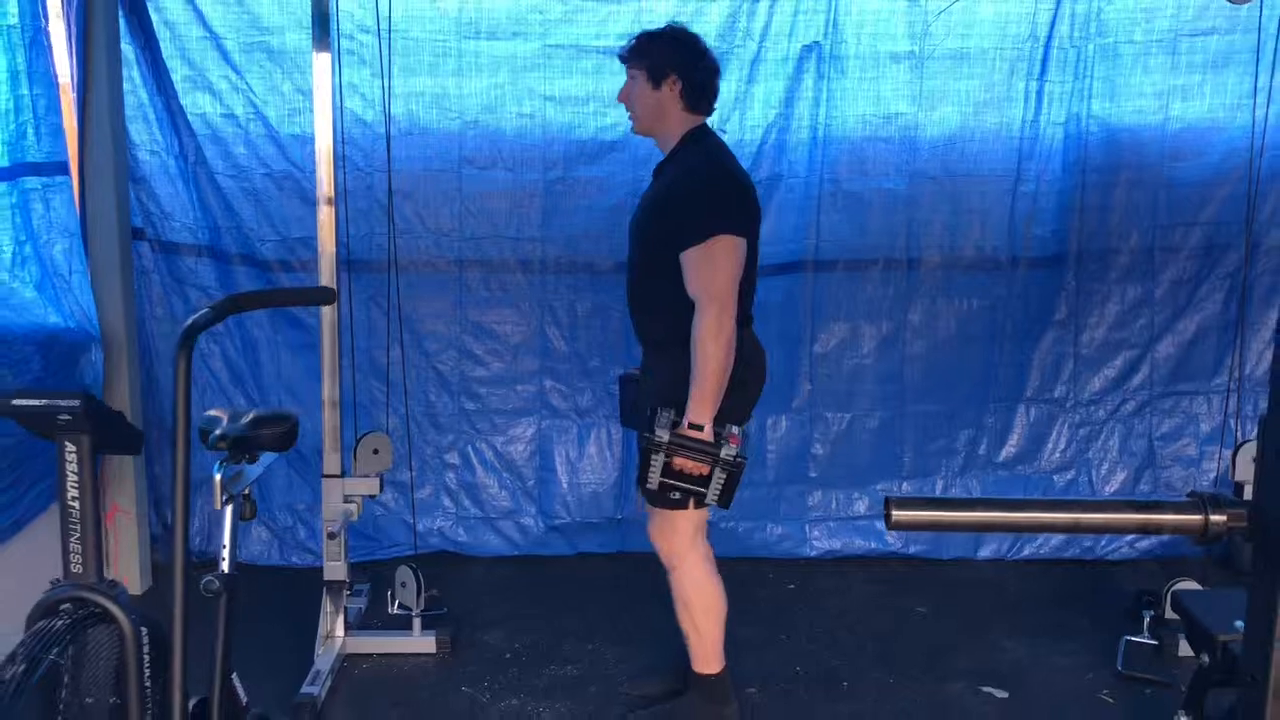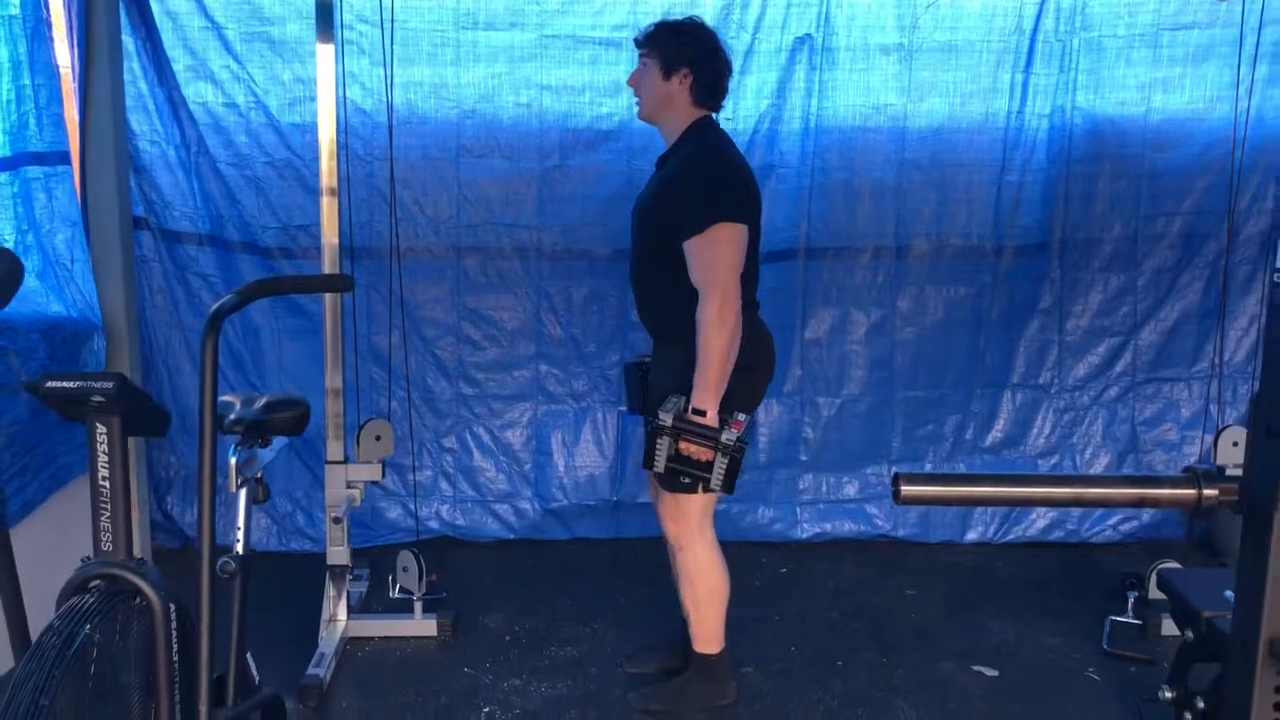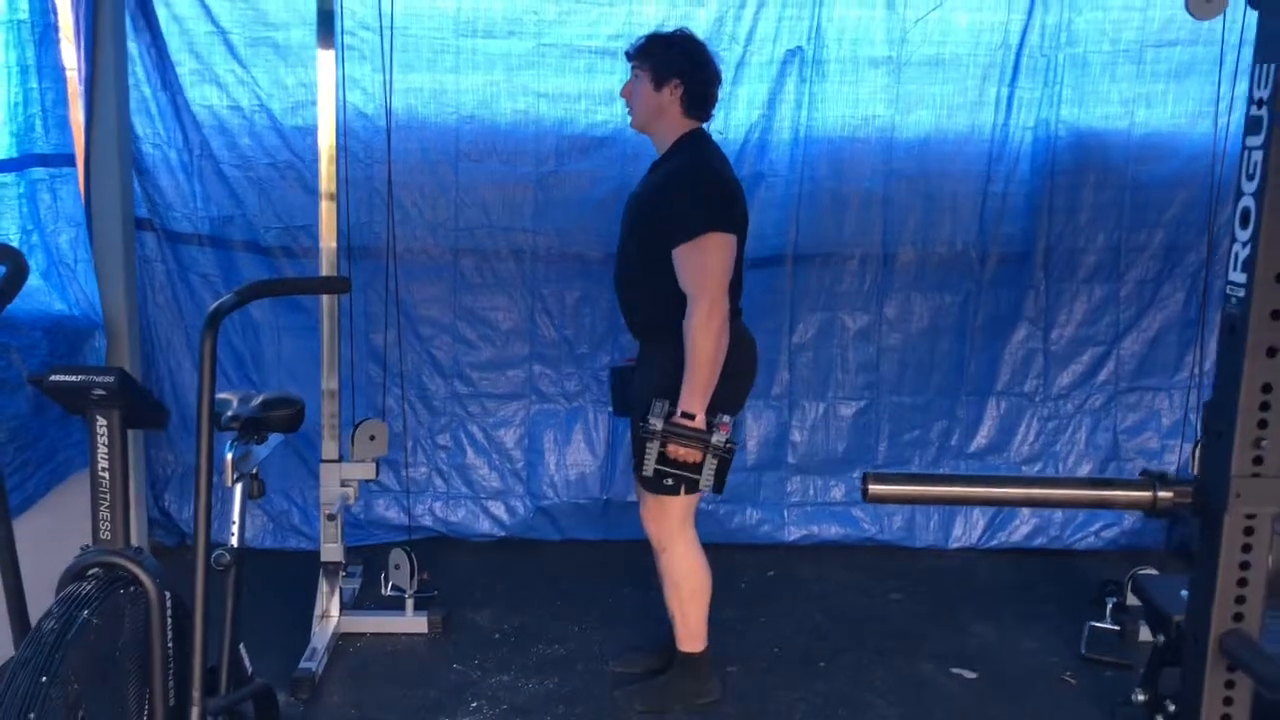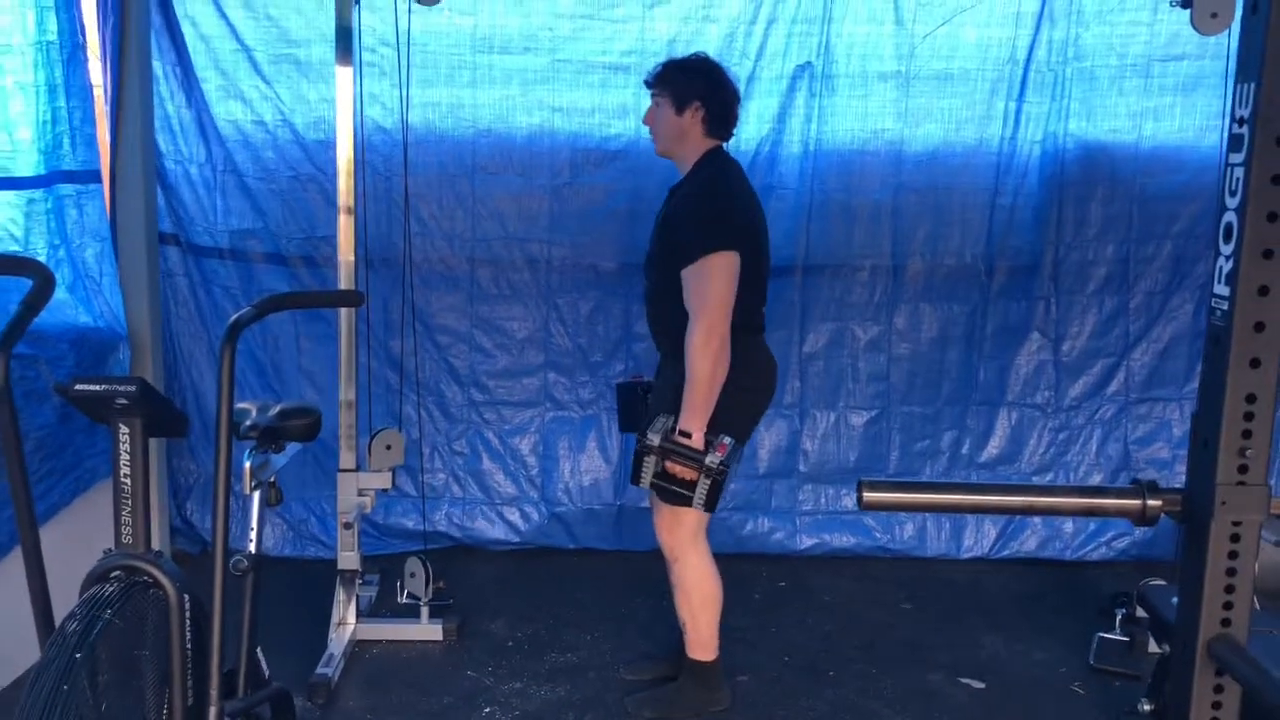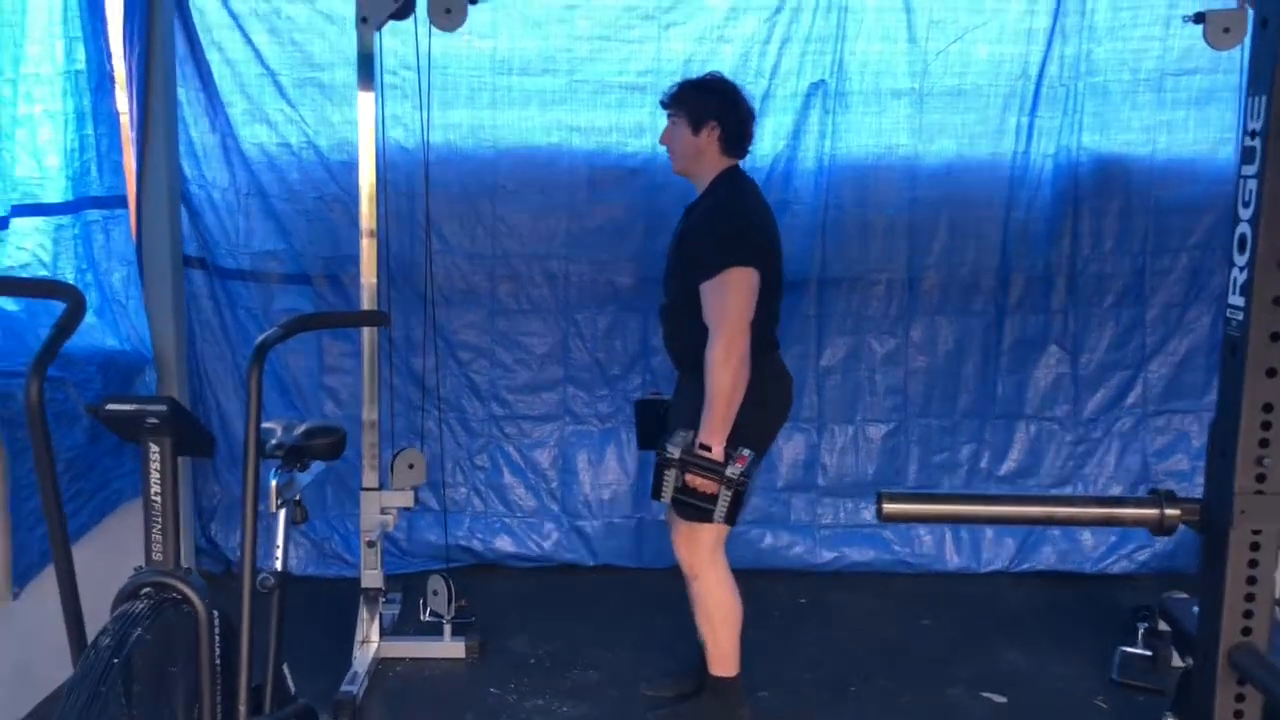
dt=0.5s
person 1, frame 1
left shoulder: (707, 178)
right shoulder: (682, 168)
left elbow: (717, 310)
left wrist: (699, 418)
left hip: (702, 376)
right hip: (675, 369)
left knee: (675, 536)
right knee: (672, 522)
person 1, frame 2
left shoulder: (707, 167)
right shoulder: (684, 158)
left elbow: (720, 299)
left wrist: (705, 404)
left hip: (713, 365)
right hip: (681, 357)
left knee: (684, 519)
right knee: (671, 506)
right ankle: (693, 642)
person 1, frame 3
left shoulder: (695, 177)
right shoulder: (676, 166)
left elbow: (709, 304)
left wrist: (693, 408)
left hip: (694, 367)
right hip: (667, 358)
left knee: (666, 519)
right knee: (660, 509)
right ankle: (681, 642)
person 1, frame 4
left shoulder: (708, 197)
right shoulder: (709, 185)
left elbow: (711, 325)
left wrist: (692, 425)
right wrist: (671, 393)
left hip: (717, 381)
right hip: (701, 374)
left knee: (678, 528)
right knee: (672, 517)
right ankle: (691, 650)
person 1, frame 5
left shoulder: (727, 213)
right shoulder: (720, 204)
left elbow: (730, 338)
left wrist: (711, 439)
right wrist: (693, 413)
left hip: (732, 399)
right hip: (712, 391)
left knee: (697, 545)
right knee: (689, 532)
right ankle: (713, 667)
